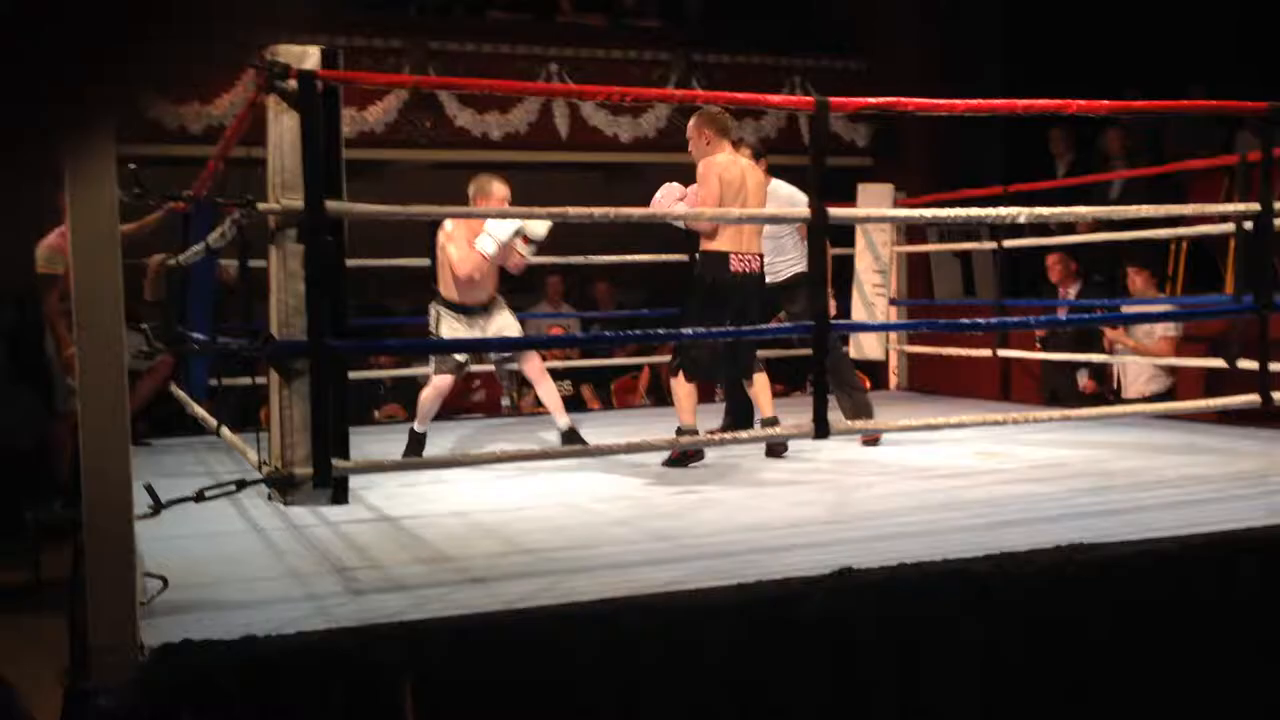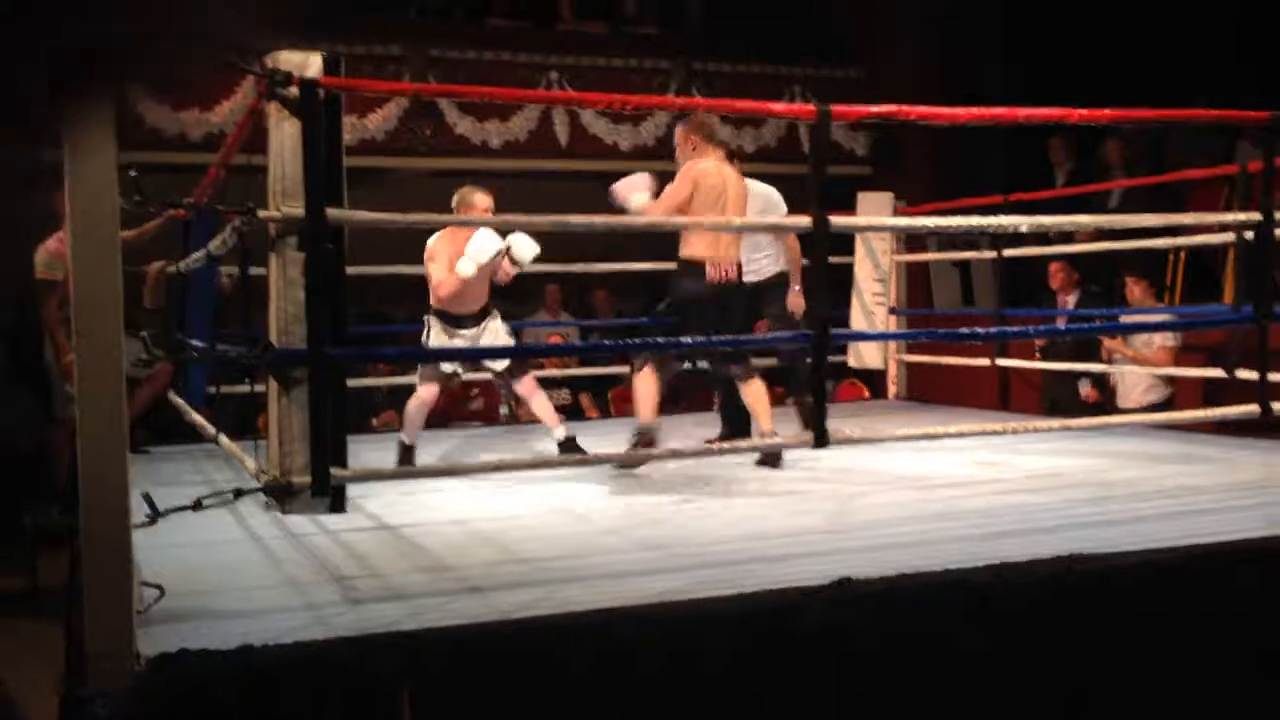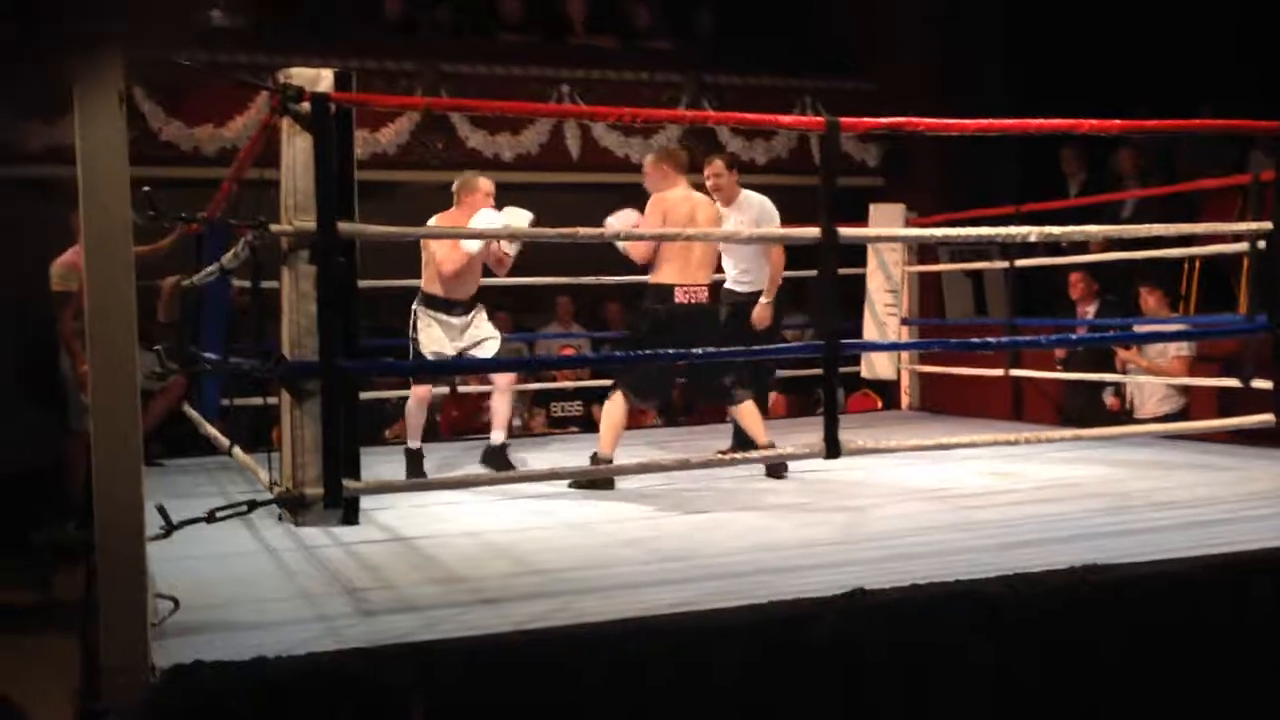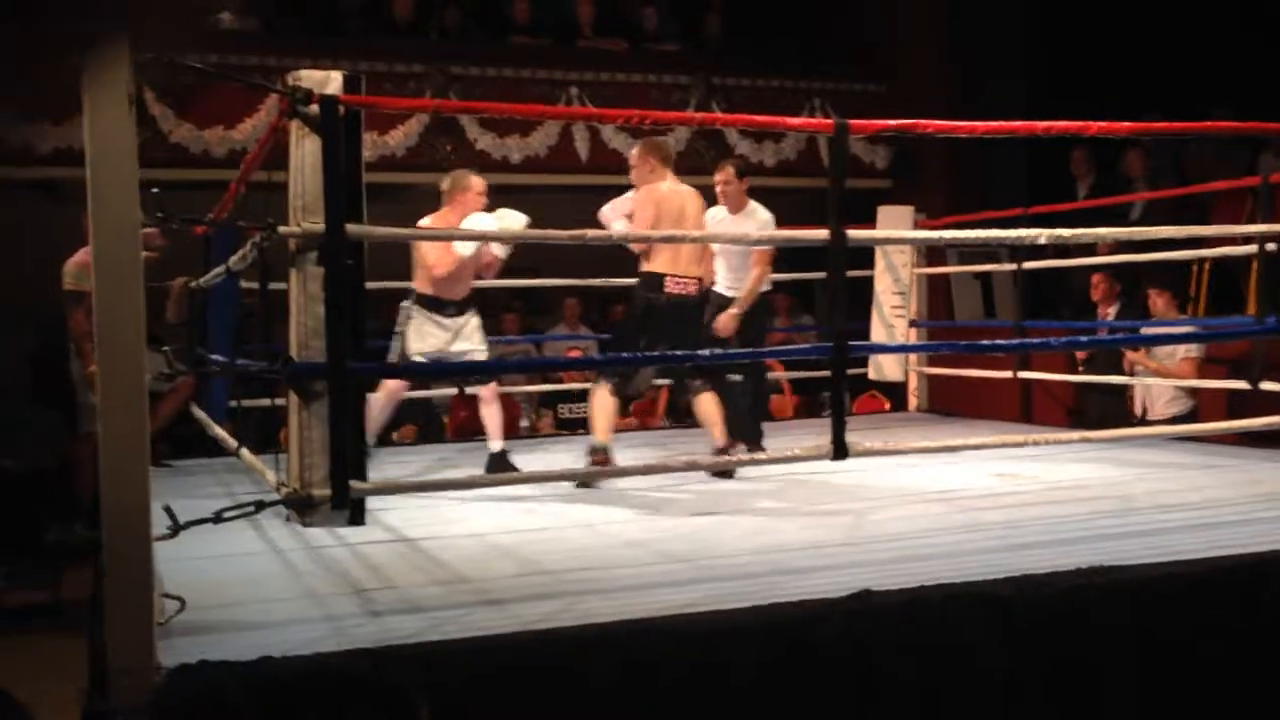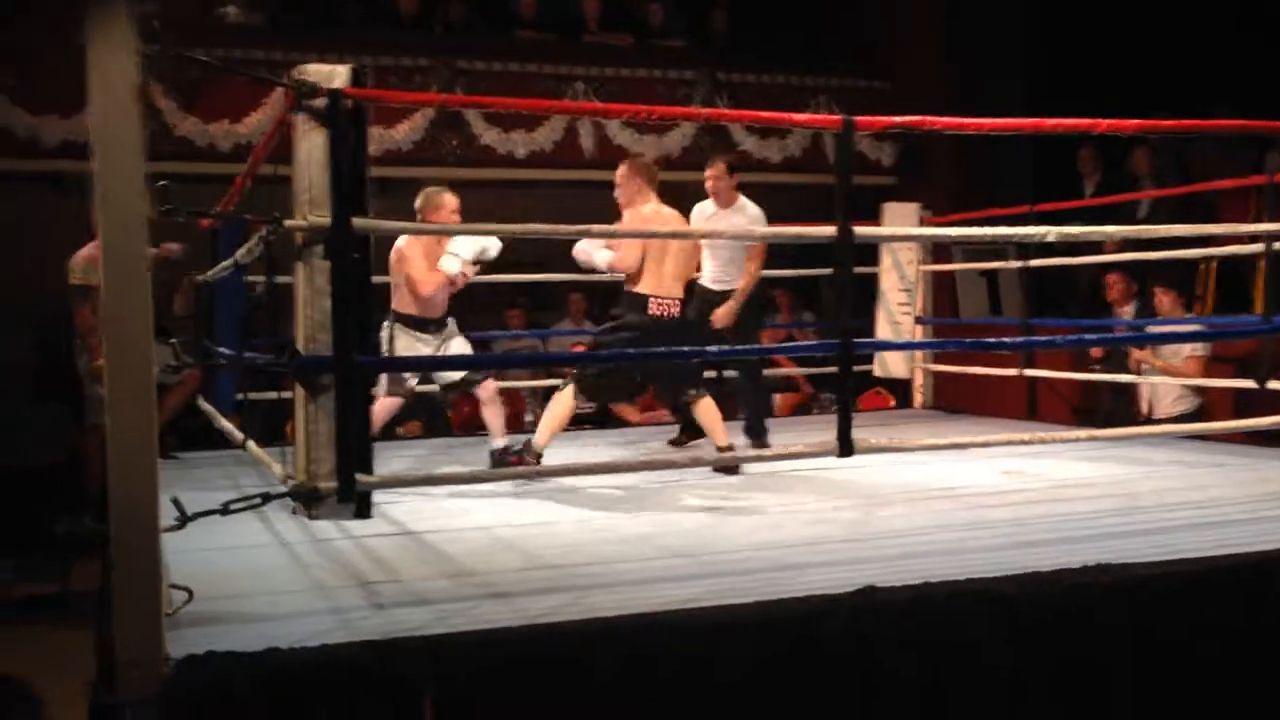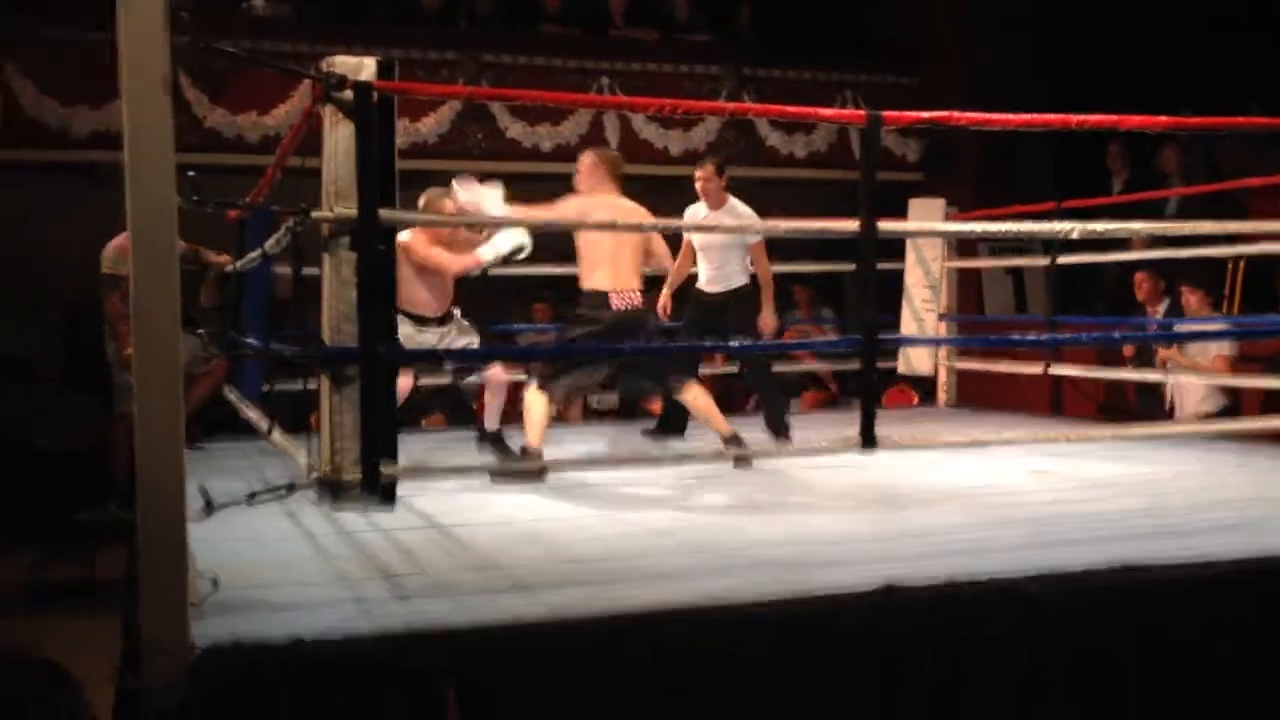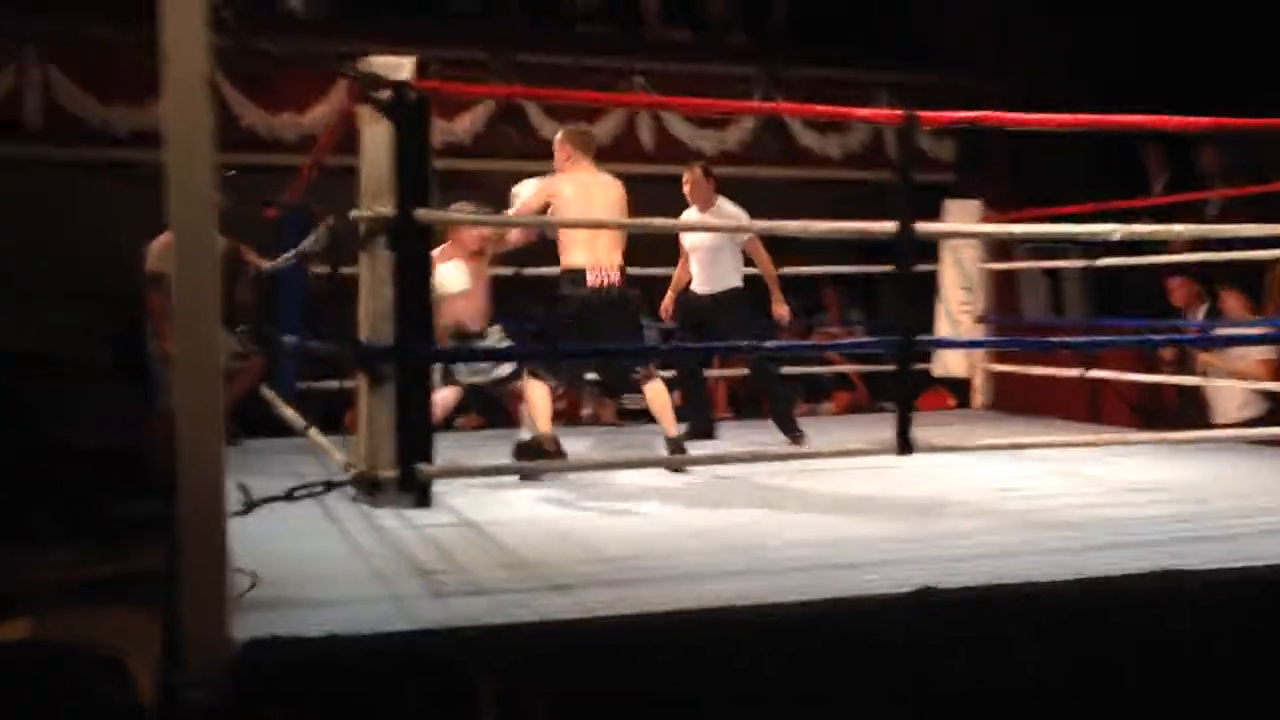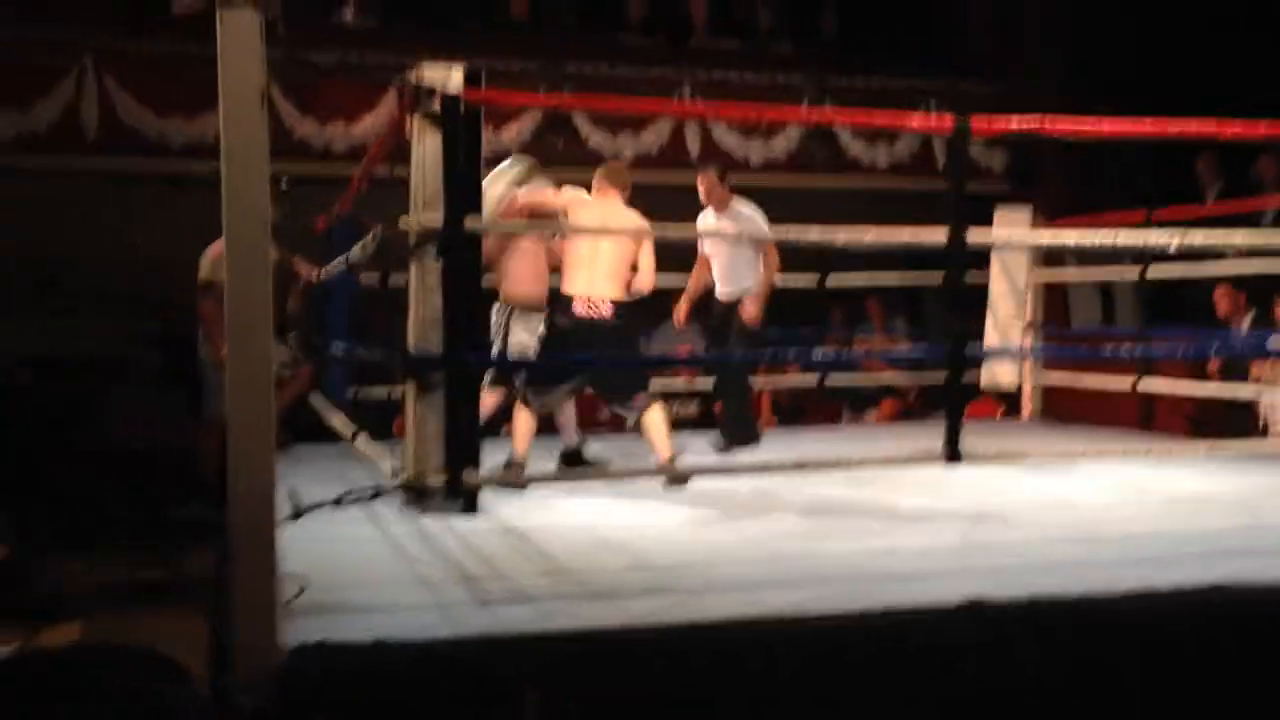
dt=0.2s
person 1, frame 1
left shoulder: (711, 166)
right shoulder: (756, 172)
left elbow: (706, 223)
left wrist: (674, 209)
right wrist: (693, 201)
left hip: (718, 270)
right hip: (751, 271)
left knee: (684, 359)
right knee: (746, 357)
left ankle: (689, 438)
right ankle: (772, 428)
person 1, frame 2
left shoulder: (693, 172)
right shoulder: (738, 180)
left elbow: (659, 214)
left wrist: (631, 196)
left hip: (694, 279)
right hip: (729, 280)
left knee: (650, 358)
right knee: (741, 366)
left ankle: (645, 435)
right ankle: (770, 443)
person 1, frame 3
left shoulder: (660, 201)
right shoulder: (710, 207)
left elbow: (640, 253)
left wrist: (620, 233)
left hip: (666, 302)
right hip: (701, 305)
left knee: (626, 385)
right knee: (725, 386)
left ankle: (601, 465)
right ankle: (767, 450)
person 1, frame 4
left shoulder: (651, 193)
right shoulder: (696, 198)
left elbow: (639, 243)
left wrist: (615, 221)
left hip: (657, 295)
right hip: (691, 293)
left knee: (613, 376)
right knee: (697, 381)
left ankle: (600, 454)
right ankle: (723, 452)
person 1, frame 5
left shoulder: (637, 215)
right shoulder: (677, 219)
left elbow: (629, 262)
left wrist: (604, 257)
left hip: (638, 315)
right hip: (673, 318)
left knee: (576, 385)
right knee: (691, 389)
left ankle: (532, 455)
right ankle: (727, 452)
person 1, frame 6
left shoulder: (582, 206)
right shoulder: (641, 213)
left elbow: (533, 215)
right elbow: (665, 262)
left wrist: (485, 202)
left hip: (598, 310)
right hip: (635, 311)
left knee: (543, 381)
right knee: (678, 379)
left ankle: (531, 457)
right ankle: (732, 441)
person 1, frame 7
left shoulder: (556, 183)
right shoulder: (616, 187)
left elbow: (514, 219)
left hip: (577, 288)
right hip: (615, 288)
left knee: (539, 371)
right knee: (642, 371)
left ankle: (546, 442)
right ankle: (674, 443)
person 1, frame 8
left shoulder: (576, 201)
right shoulder: (640, 224)
left elbow: (526, 200)
right elbow: (645, 284)
left hip: (569, 318)
right hip: (613, 320)
left knee: (533, 395)
right knee: (641, 399)
left ankle: (515, 466)
right ankle: (669, 465)
person 2, frame 1
left shoulder: (790, 196)
left wrist: (827, 292)
left hip: (795, 282)
left knee: (826, 350)
left ankle: (862, 417)
right ankle: (737, 419)
person 2, frame 2
left shoulder: (764, 195)
left elbow: (790, 242)
left wrist: (795, 289)
left hip: (774, 283)
left knee: (790, 353)
left ankle: (809, 420)
right ankle: (735, 427)
person 2, frame 3
left shoulder: (760, 206)
left elbow: (776, 257)
left wrist: (766, 301)
left hip: (761, 296)
right hip: (732, 294)
left knee: (760, 366)
right knee: (734, 368)
left ankle: (752, 436)
right ankle: (744, 437)
person 2, frame 4
left shoulder: (762, 219)
right shoulder: (712, 216)
left elbow: (760, 272)
left wrist: (735, 312)
left hip: (752, 302)
right hip: (719, 297)
left knee: (752, 369)
left ankle: (752, 435)
right ankle: (735, 430)
person 2, frame 5
left shoulder: (751, 214)
right shoulder: (700, 211)
left elbow: (753, 267)
left wrist: (731, 307)
left hip: (739, 295)
right hip: (705, 292)
left knee: (747, 364)
left ankle: (757, 431)
right ankle: (691, 428)
person 2, frame 6
left shoulder: (743, 215)
right shoulder: (691, 214)
left elbow: (761, 264)
right elbow: (684, 257)
left wrist: (767, 309)
right wrist: (666, 292)
left hip: (735, 296)
right hip: (702, 295)
left knee: (754, 362)
left ankle: (778, 425)
right ankle: (671, 423)
person 2, frame 7
left shoulder: (732, 215)
right shoulder: (686, 219)
left elbow: (761, 258)
left wrist: (777, 299)
right wrist: (671, 295)
left hip: (730, 296)
right hip: (697, 299)
left knee: (756, 360)
right knee: (686, 364)
left ankle: (788, 424)
right ankle: (701, 425)
person 2, frame 8
left shoulder: (748, 215)
right shoulder: (703, 221)
left elbow: (772, 260)
left wrist: (757, 300)
right wrist: (686, 301)
left hip: (748, 301)
right hip: (722, 301)
left knee: (737, 365)
right knee: (726, 368)
left ankle: (734, 432)
right ankle: (745, 431)
person 3, frame 1
left shoulder: (497, 228)
right shoulder: (453, 229)
left elbow: (515, 266)
right elbow: (463, 272)
left wrist: (529, 240)
right wrist: (492, 240)
left hip: (491, 310)
right hip: (453, 315)
left knee: (535, 368)
right knee: (441, 383)
left ankle: (568, 433)
right ankle: (416, 438)
person 3, frame 2
left shoulder: (486, 239)
right shoulder: (439, 245)
left elbow: (502, 278)
right elbow: (443, 290)
left wrist: (516, 261)
right wrist: (472, 261)
left hip: (485, 321)
right hip: (446, 326)
left knee: (527, 385)
right knee: (427, 393)
left ankle: (566, 443)
right ankle: (406, 449)
person 3, frame 3
left shoulder: (484, 225)
right shoulder: (437, 225)
left elbow: (500, 268)
right elbow: (448, 267)
left wrist: (512, 240)
right wrist: (476, 238)
left hip: (471, 313)
right hip: (434, 314)
left knee: (505, 378)
right knee: (422, 391)
left ankle: (496, 450)
right ankle: (414, 456)
person 3, frame 4
left shoulder: (473, 226)
right shoulder: (429, 227)
left elbow: (487, 272)
right elbow: (438, 269)
left wrist: (502, 245)
right wrist: (470, 241)
left hip: (462, 314)
right hip: (424, 314)
left knee: (488, 388)
right knee: (394, 387)
left ankle: (498, 459)
person 3, frame 5
left shoulder: (445, 242)
right shoulder: (407, 246)
left elbow: (455, 284)
right elbow: (426, 288)
left wrist: (471, 261)
right wrist: (455, 257)
left hip: (442, 330)
right hip: (405, 333)
left knee: (488, 390)
right knee: (388, 404)
left ankle: (502, 453)
person 3, frame 6
left shoulder: (452, 233)
right shoulder: (409, 241)
left elbow: (480, 243)
right elbow: (452, 265)
right wrist: (498, 248)
left hip: (446, 322)
right hip: (410, 326)
left knee: (497, 377)
right knee: (401, 387)
left ankle: (490, 433)
person 3, frame 7
left shoulder: (486, 245)
right shoulder: (436, 260)
left elbow: (526, 235)
left hip: (488, 336)
right hip: (452, 343)
right knee: (446, 399)
person 3, frame 8
left shoulder: (541, 234)
right shoulder: (508, 232)
left hip: (540, 319)
right hip: (514, 320)
right knee: (495, 392)
left ankle: (572, 452)
person 4, frame 1
right shoulder: (52, 246)
left elbow: (135, 230)
right elbow: (50, 306)
left wrist: (166, 210)
right wrist: (68, 351)
right hip: (73, 337)
left knee: (163, 363)
right knee: (71, 414)
right ankle: (64, 480)
person 4, frame 2
right shoulder: (50, 252)
left elbow: (135, 237)
right elbow: (48, 311)
left wrist: (165, 219)
right wrist: (66, 357)
right hip: (71, 344)
left knee: (161, 370)
right knee: (69, 418)
person 4, frame 3
right shoulder: (66, 265)
left elbow: (151, 253)
right elbow: (65, 323)
left wrist: (178, 235)
right wrist: (82, 367)
right hip: (88, 356)
left knee: (176, 383)
person 4, frame 4
right shoulder: (80, 264)
right elbow: (75, 318)
left wrist: (155, 244)
right wrist: (91, 365)
right hip: (97, 354)
left knee: (184, 384)
right knee: (94, 429)
right ankle: (87, 505)
person 4, frame 5
right shoulder: (87, 258)
left elbow: (167, 257)
right elbow: (82, 314)
left wrist: (170, 253)
right wrist: (98, 359)
right hip: (102, 348)
right knee: (100, 422)
right ankle: (94, 495)
person 4, frame 6
right shoulder: (118, 250)
left elbow: (194, 254)
right elbow: (111, 304)
left wrist: (214, 260)
right wrist: (127, 348)
right hip: (131, 340)
left knee: (217, 366)
right knee: (128, 411)
right ankle: (121, 481)
person 4, frame 7
right shoulder: (163, 247)
left elbow: (237, 250)
right elbow: (155, 299)
left wrist: (255, 260)
right wrist: (167, 342)
right hip: (174, 335)
left knee: (254, 362)
right knee: (170, 402)
person 4, frame 8
right shoulder: (217, 253)
left elbow: (287, 260)
right elbow: (207, 305)
left wrist: (303, 270)
right wrist: (220, 349)
right hip: (224, 341)
left knee: (303, 371)
right knee: (217, 415)
right ankle: (211, 478)
